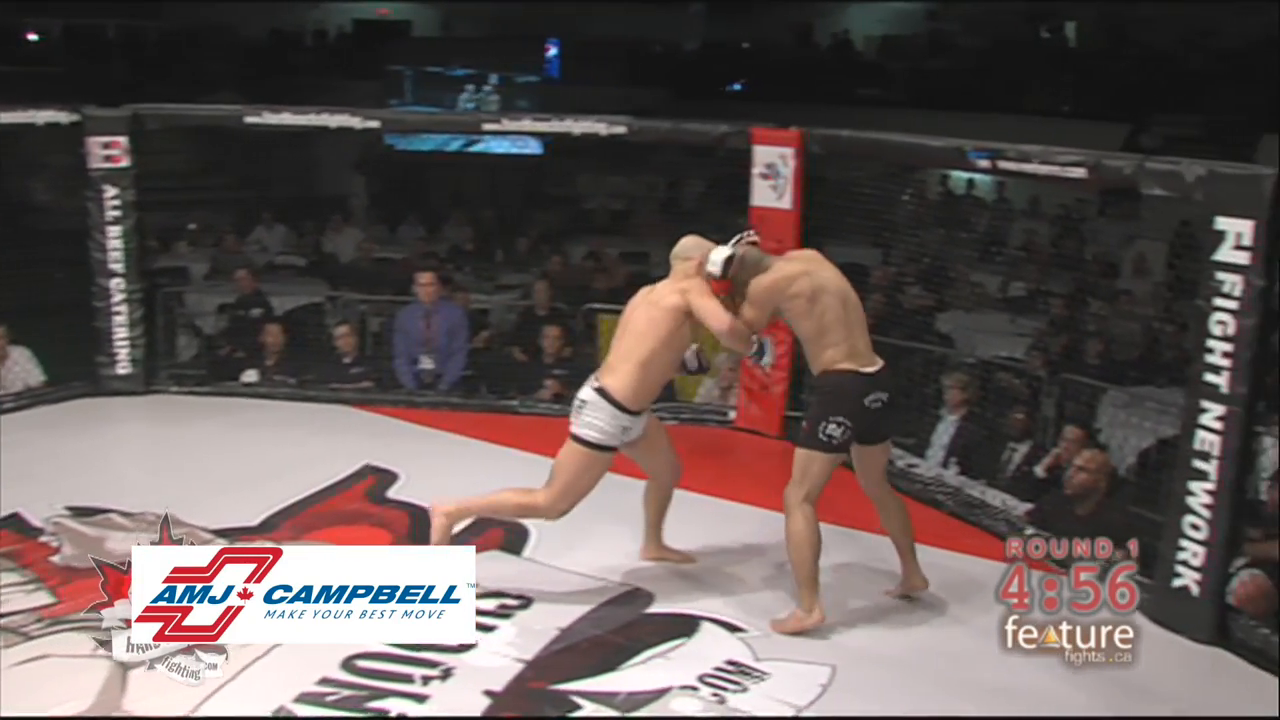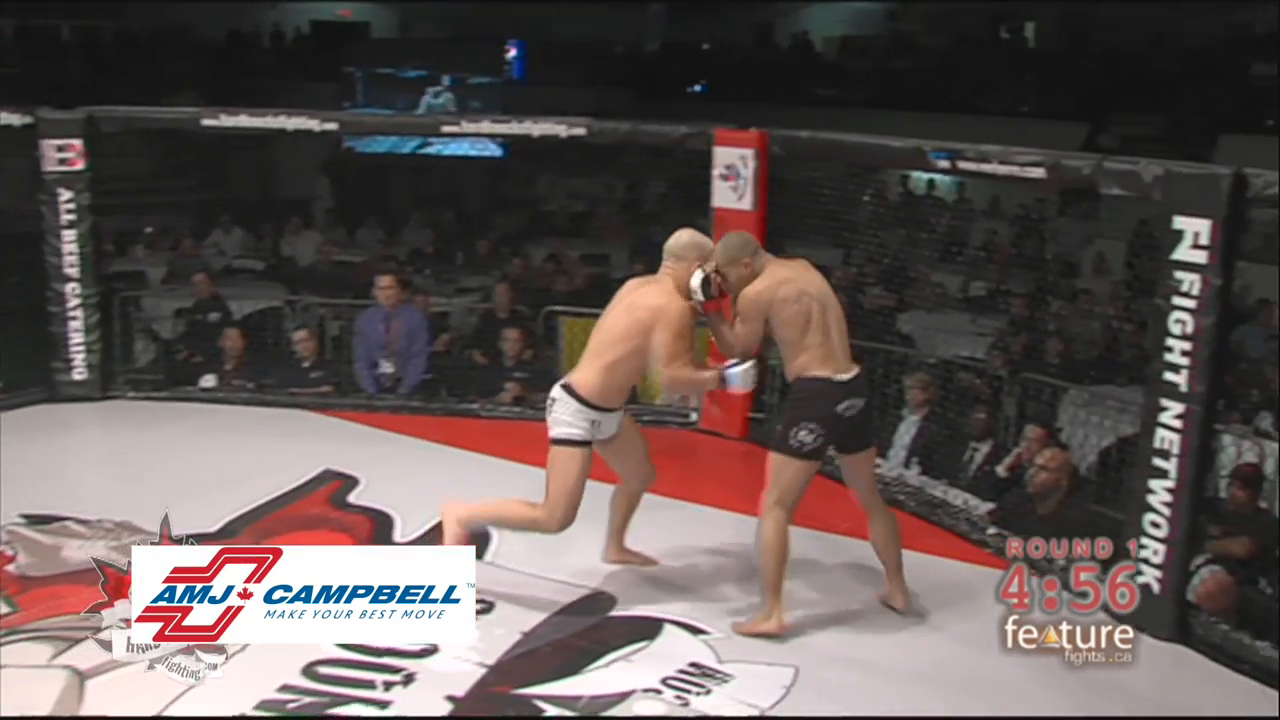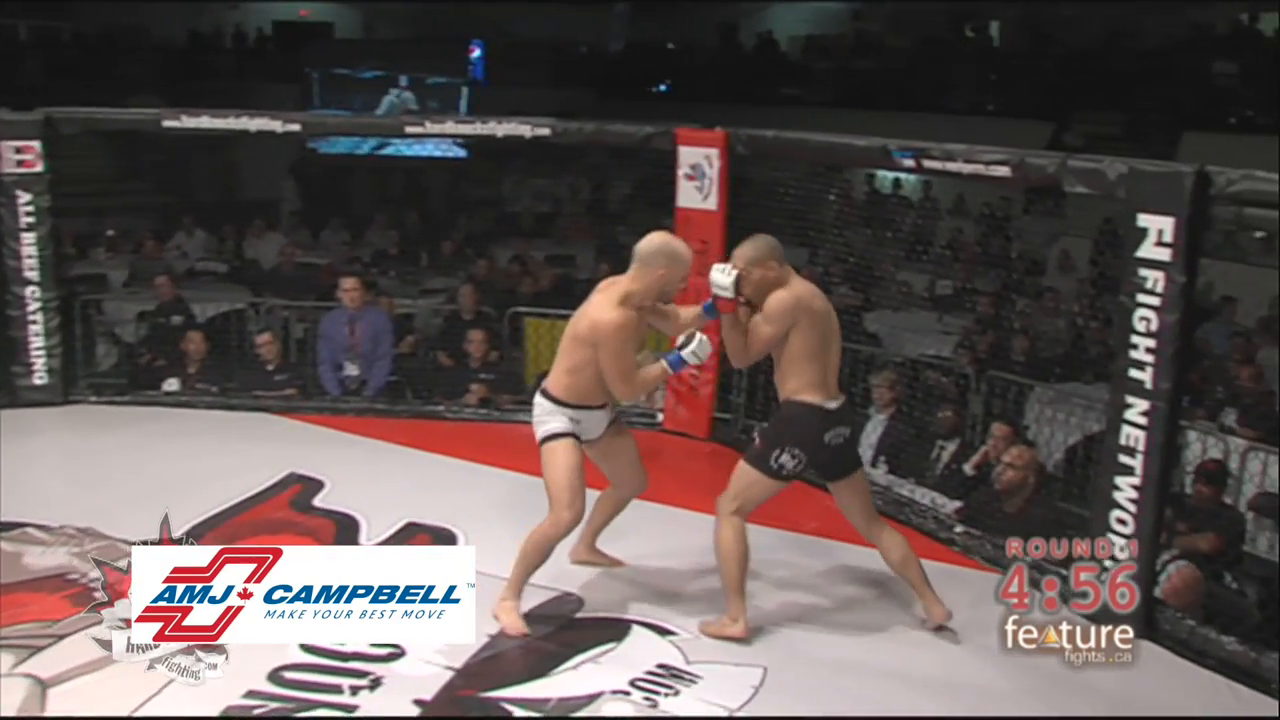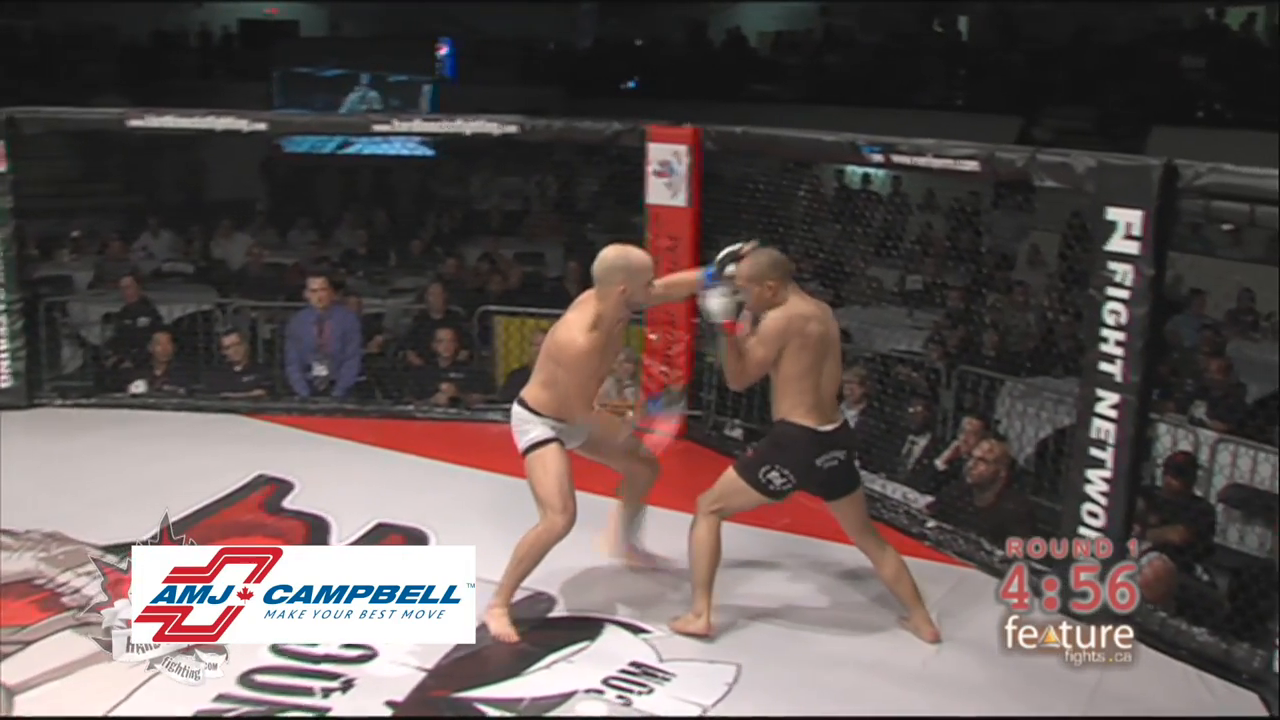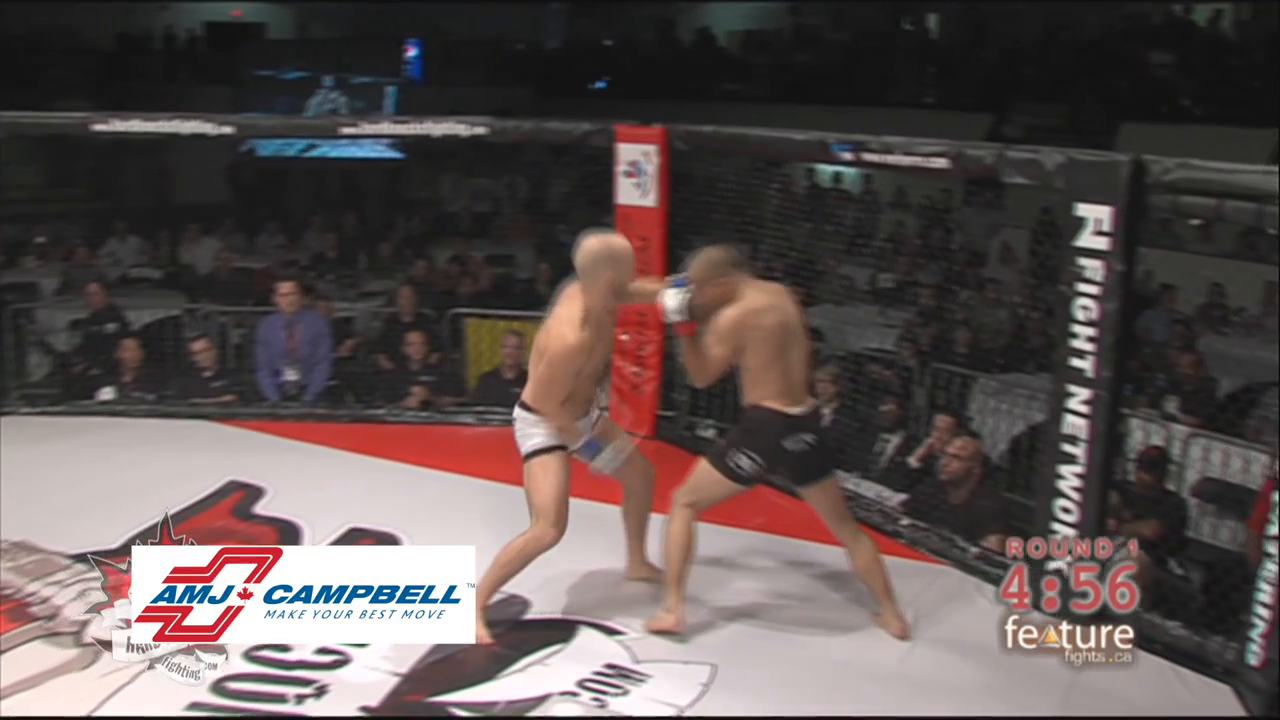
dt=0.4s
person 1, frame 1
left shoulder: (765, 284)
right shoulder: (808, 258)
left wrist: (719, 281)
right wrist: (747, 253)
left hip: (839, 389)
right hip: (876, 382)
left knee: (799, 499)
right knee: (877, 487)
left ankle: (808, 608)
right ankle: (912, 576)
person 1, frame 2
left shoulder: (758, 292)
right shoulder: (803, 268)
left elbow: (737, 350)
left wrist: (709, 304)
right wrist: (728, 294)
left hip: (813, 395)
right hip: (853, 388)
left knee: (775, 507)
right knee: (870, 499)
left ankle: (769, 614)
right ankle: (897, 590)
person 1, frame 3
left shoulder: (786, 300)
right shoulder: (810, 295)
left elbow: (740, 358)
right elbow: (758, 339)
left wrist: (728, 303)
right wrist: (739, 304)
left hip: (800, 422)
right hip: (836, 420)
left knee: (729, 510)
right knee: (870, 524)
left ankle: (734, 618)
right ankle: (934, 606)
person 1, frame 4
left shoulder: (781, 320)
right shoulder: (822, 312)
left elbow: (739, 380)
left wrist: (726, 324)
right wrist: (745, 315)
left hip: (793, 443)
right hip: (834, 441)
left knee: (707, 509)
right knee: (869, 539)
left ankle: (700, 615)
right ankle: (922, 621)
person 1, frame 5
left shoulder: (734, 316)
right shoulder: (781, 295)
left elbow: (701, 377)
left wrist: (683, 325)
left hip: (763, 427)
right hip: (805, 425)
left knee: (684, 503)
right knee: (845, 527)
left ankle: (672, 610)
right ankle: (893, 616)
person 2, frame 1
left shoulder: (649, 293)
right shoulder: (691, 288)
right elbow: (724, 327)
left wrist: (682, 361)
right wrist: (757, 347)
left hip: (628, 410)
right hip: (605, 413)
left knee: (669, 472)
right knee: (551, 504)
left ankle: (653, 545)
right ankle: (452, 512)
person 2, frame 2
left shoulder: (640, 285)
right shoulder: (670, 306)
right elbow: (668, 376)
right wrist: (723, 377)
left hip: (607, 409)
right hip: (576, 411)
left knee: (641, 476)
right knee: (556, 518)
left ankle: (615, 547)
right ankle: (462, 516)
person 2, frame 3
left shoulder: (629, 288)
right shoulder: (612, 318)
left elbow: (677, 320)
right elbow: (628, 389)
left wrist: (716, 304)
right wrist: (677, 361)
left hip: (598, 411)
right hip: (558, 414)
left knee: (631, 483)
right knee: (566, 514)
left ankle: (586, 547)
right ankle: (510, 598)
person 2, frame 4
left shoulder: (612, 299)
right shoulder: (581, 341)
left elbow: (668, 288)
right elbow: (582, 413)
left wrist: (714, 273)
left hip: (574, 414)
right hip: (539, 422)
left knee: (642, 465)
right knee: (559, 519)
left ankle: (623, 543)
right ankle: (498, 605)
person 2, frame 5
left shoulder: (586, 291)
right shoulder: (571, 340)
left elbow: (626, 294)
right elbow: (550, 407)
right wrist: (589, 448)
left hip: (581, 414)
right hip: (543, 425)
left knee: (641, 476)
right knee: (547, 531)
left ankle: (637, 565)
right ankle: (471, 606)
